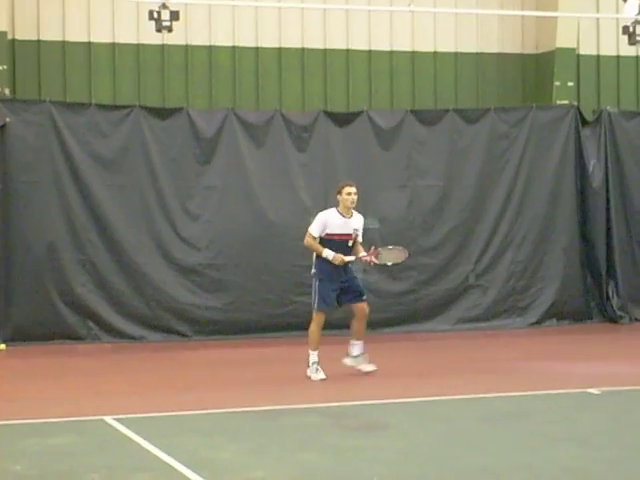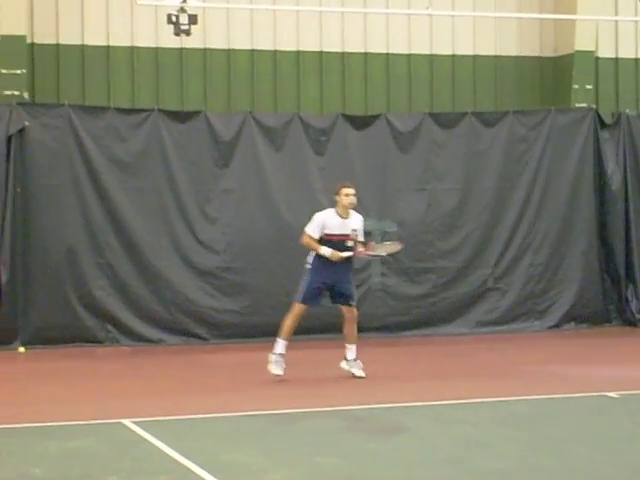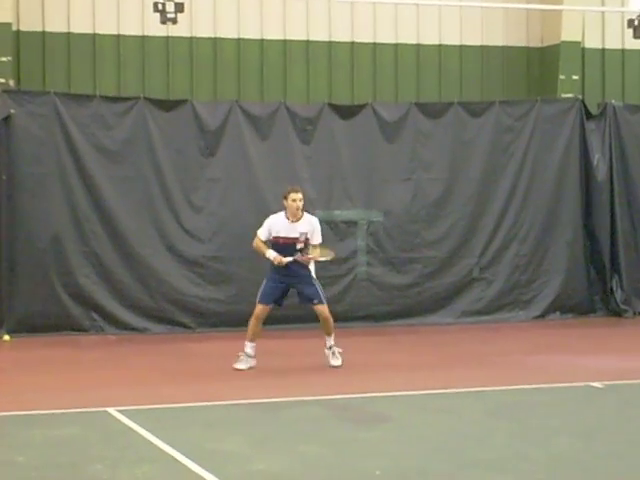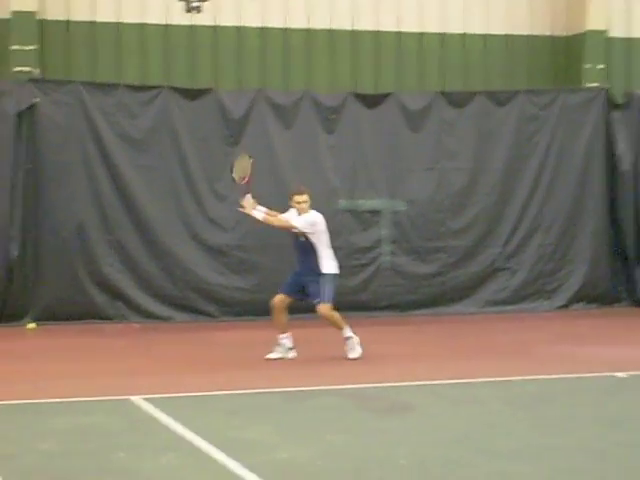
dt=0.4s
person 1, frame 1
left shoulder: (359, 219)
right shoulder: (325, 216)
right elbow: (308, 240)
left wrist: (365, 256)
right wrist: (329, 255)
left hip: (346, 273)
right hip: (324, 273)
left knee: (362, 311)
right knee: (318, 319)
left ankle: (356, 356)
right ankle: (313, 365)
person 1, frame 2
left shoulder: (358, 219)
right shoulder: (323, 217)
left elbow: (357, 245)
right elbow: (305, 239)
left wrist: (361, 251)
right wrist: (327, 252)
left hip: (342, 271)
right hip: (318, 269)
left knee: (351, 314)
right knee: (297, 310)
left ankle: (351, 360)
right ankle: (278, 354)
person 1, frame 3
left shoulder: (312, 222)
right shoulder: (273, 220)
left elbow: (315, 250)
right elbow: (257, 243)
left wrist: (309, 256)
right wrist: (271, 254)
left hip: (303, 273)
right hip: (277, 273)
left knee: (324, 313)
right knee: (259, 313)
left ankle: (331, 348)
right ankle: (248, 355)
person 1, frame 4
left shoulder: (313, 218)
right shoulder: (293, 213)
left elbow: (282, 224)
right elbow: (280, 218)
left wrist: (255, 213)
right wrist: (256, 206)
left hip: (322, 272)
right hip: (304, 270)
left knee: (324, 310)
right knee: (277, 303)
left ankle: (350, 337)
right ankle: (285, 347)
